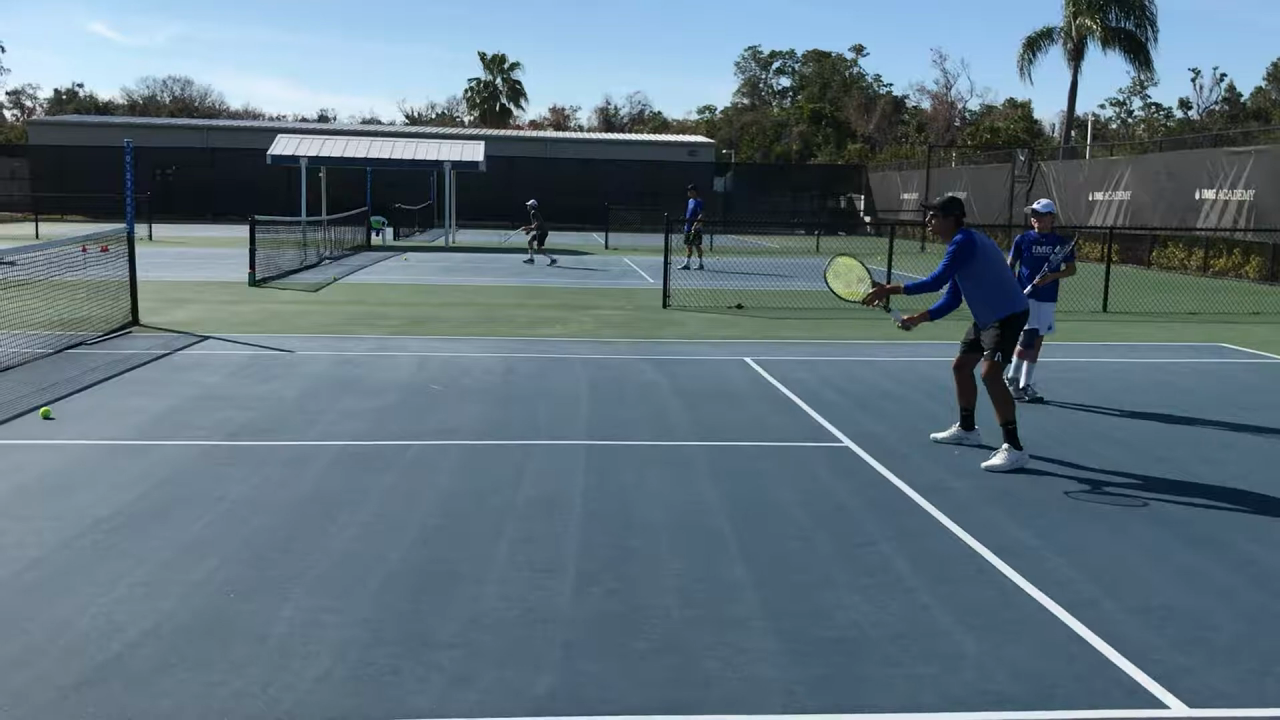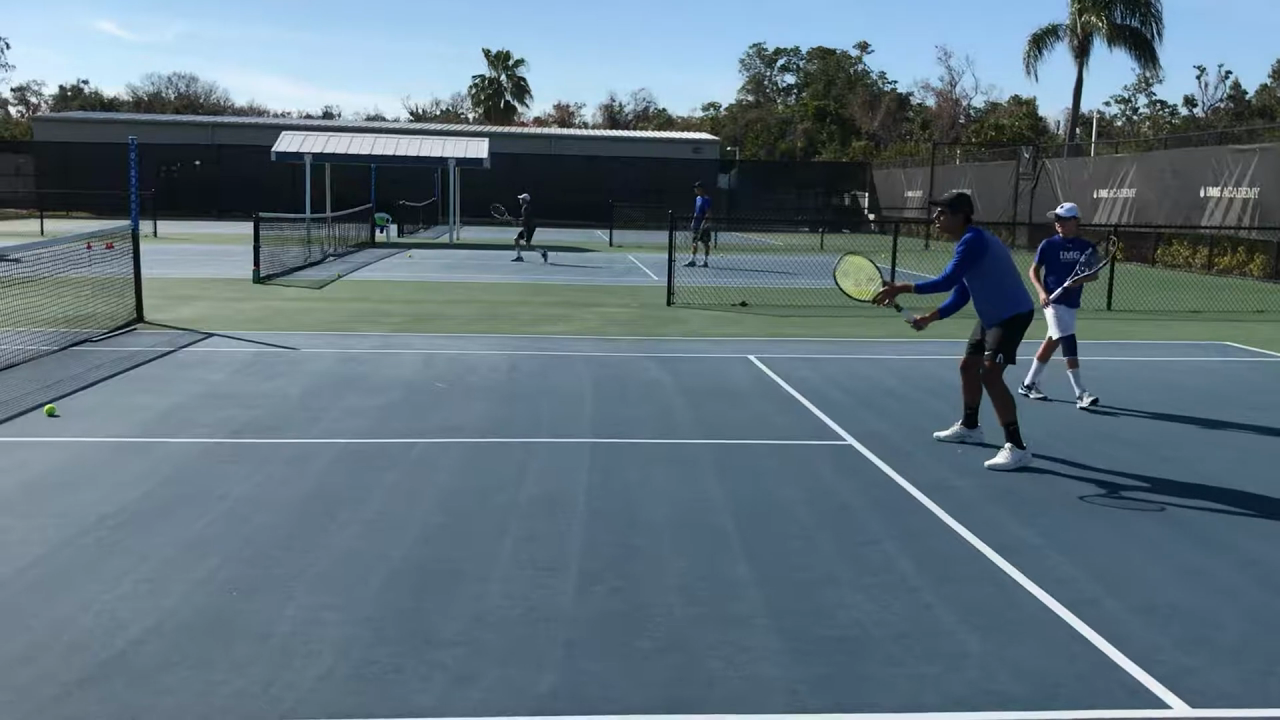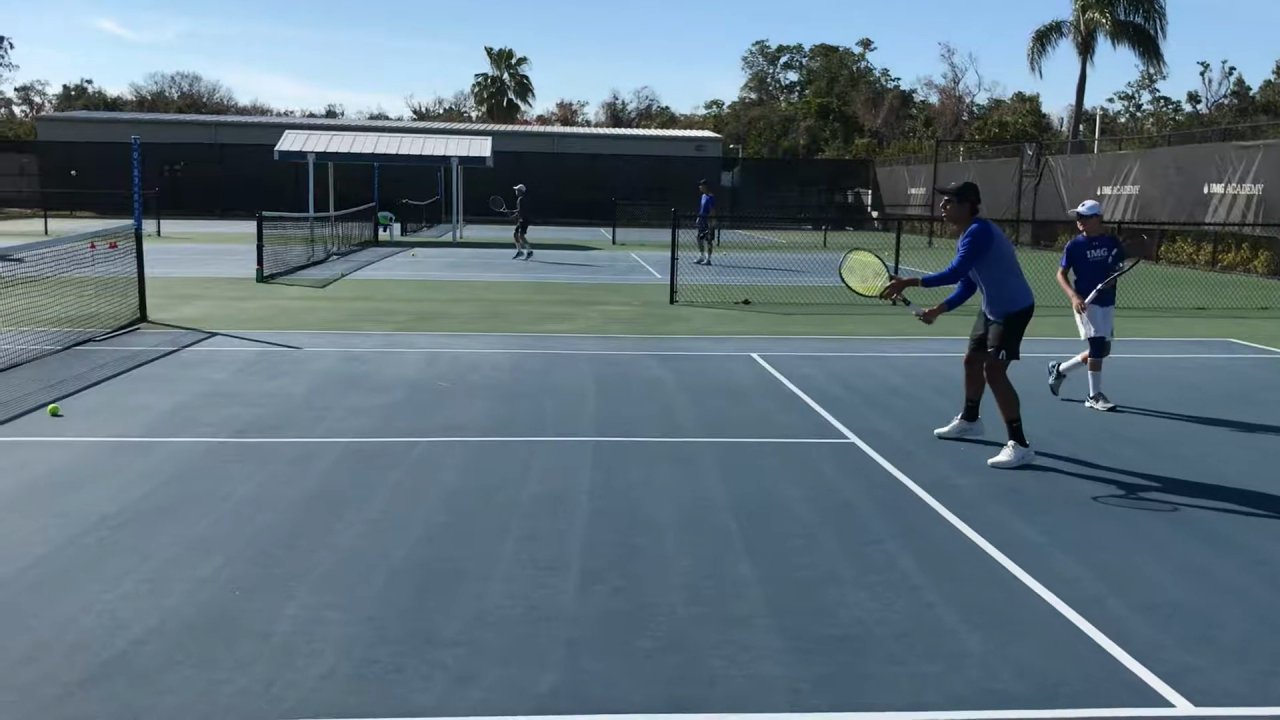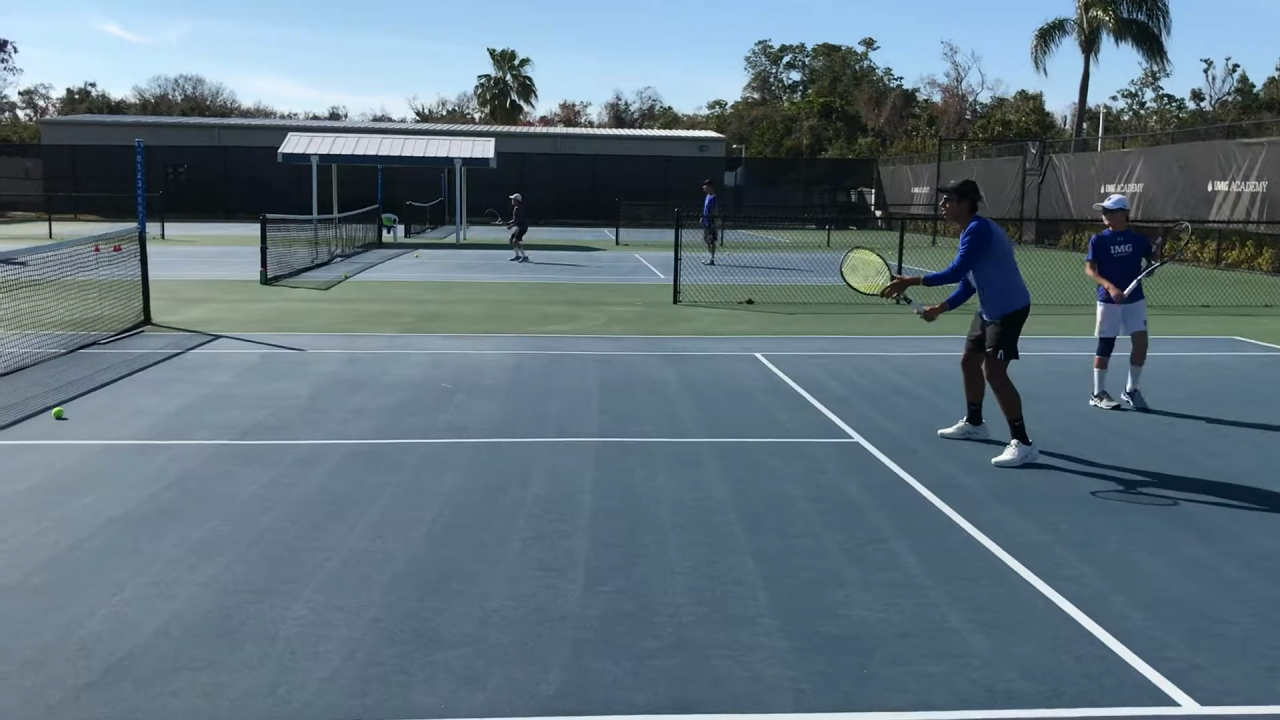
dt=0.2s
person 1, frame 1
left shoulder: (964, 241)
right shoulder: (959, 244)
left elbow: (936, 281)
right elbow: (952, 298)
left wrist: (892, 289)
right wrist: (921, 317)
left hip: (1008, 315)
right hip: (987, 316)
left knee: (991, 373)
right knee: (961, 366)
left ankle: (1014, 448)
right ankle: (966, 428)
person 1, frame 2
left shoulder: (974, 240)
right shoulder: (965, 244)
left elbow: (947, 281)
right elbow: (960, 296)
left wrist: (903, 288)
right wrist: (930, 317)
left hip: (1013, 315)
right hip: (992, 316)
left knee: (989, 373)
right knee: (968, 366)
left ankle: (1016, 447)
right ankle: (969, 426)
person 1, frame 3
left shoulder: (979, 232)
right shoulder: (967, 237)
left elbow: (954, 273)
right elbow: (966, 286)
left wrist: (910, 282)
right wrist: (938, 309)
left hip: (1013, 310)
right hip: (992, 310)
left knee: (994, 371)
right knee: (972, 361)
left ankle: (1020, 445)
right ankle: (969, 420)
person 1, frame 4
left shoulder: (979, 229)
right shoulder: (969, 233)
left elbow: (955, 272)
right elbow: (967, 285)
left wrist: (912, 281)
right wrist: (941, 308)
left hip: (1009, 310)
right hip: (989, 309)
left knee: (994, 372)
right knee: (969, 362)
left ankle: (1023, 444)
right ankle: (974, 423)
person 2, frame 1
left shoulder: (1061, 242)
right shoulder: (1023, 239)
left elbow: (1071, 269)
right elbow: (1010, 265)
left wrist: (1052, 276)
left hip: (1047, 299)
right hip: (1025, 296)
left knee: (1036, 341)
right knee: (1028, 337)
person 2, frame 2
left shoulder: (1086, 247)
right shoulder: (1048, 245)
left elbow: (1094, 275)
right elbow: (1033, 271)
left wrist: (1081, 280)
right wrist: (1042, 292)
left hip: (1072, 304)
right hip: (1054, 302)
left knee: (1051, 344)
right knee: (1069, 344)
person 2, frame 3
left shoulder: (1113, 242)
right shoulder: (1074, 245)
right elbow: (1061, 274)
right wrist: (1074, 296)
left hip: (1106, 303)
right hip: (1085, 303)
left knee: (1101, 349)
right knee: (1097, 346)
person 2, frame 4
left shoulder: (1139, 238)
right shoulder: (1098, 240)
left elbow: (1151, 261)
right elbow: (1090, 269)
right wrist: (1110, 287)
left hip: (1135, 299)
right hip: (1109, 300)
left knee: (1141, 343)
right knee: (1105, 345)
